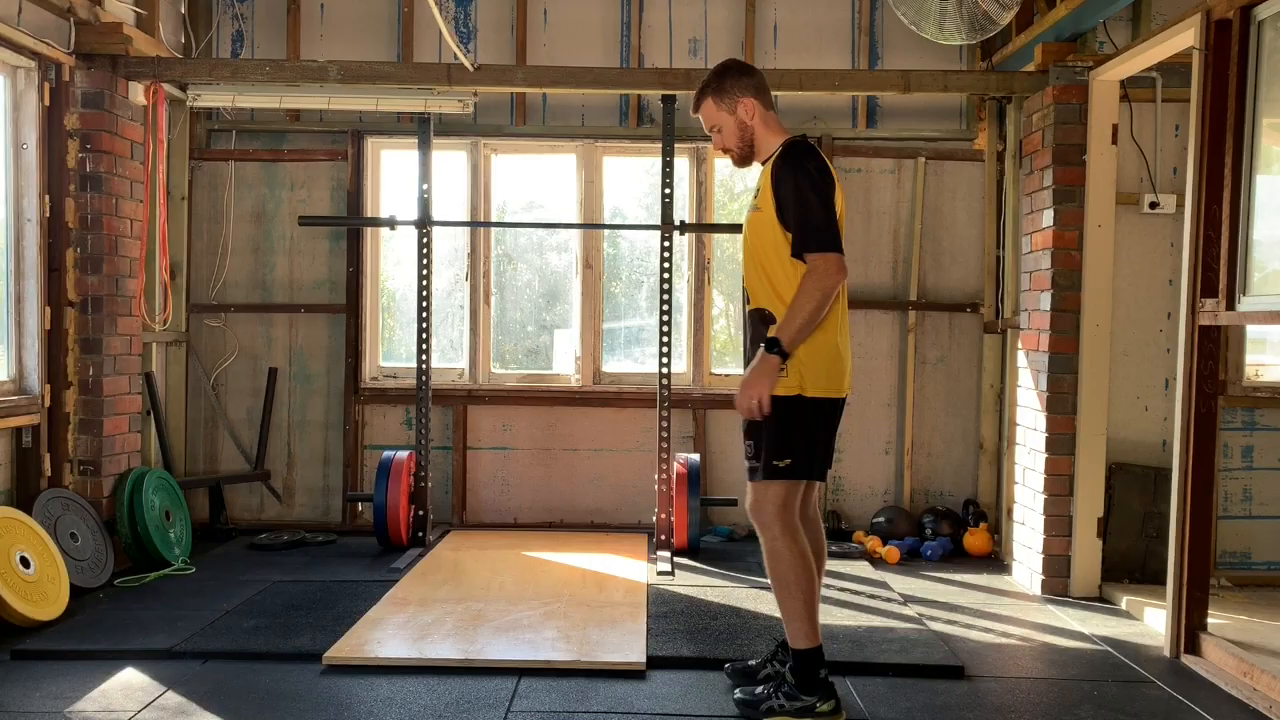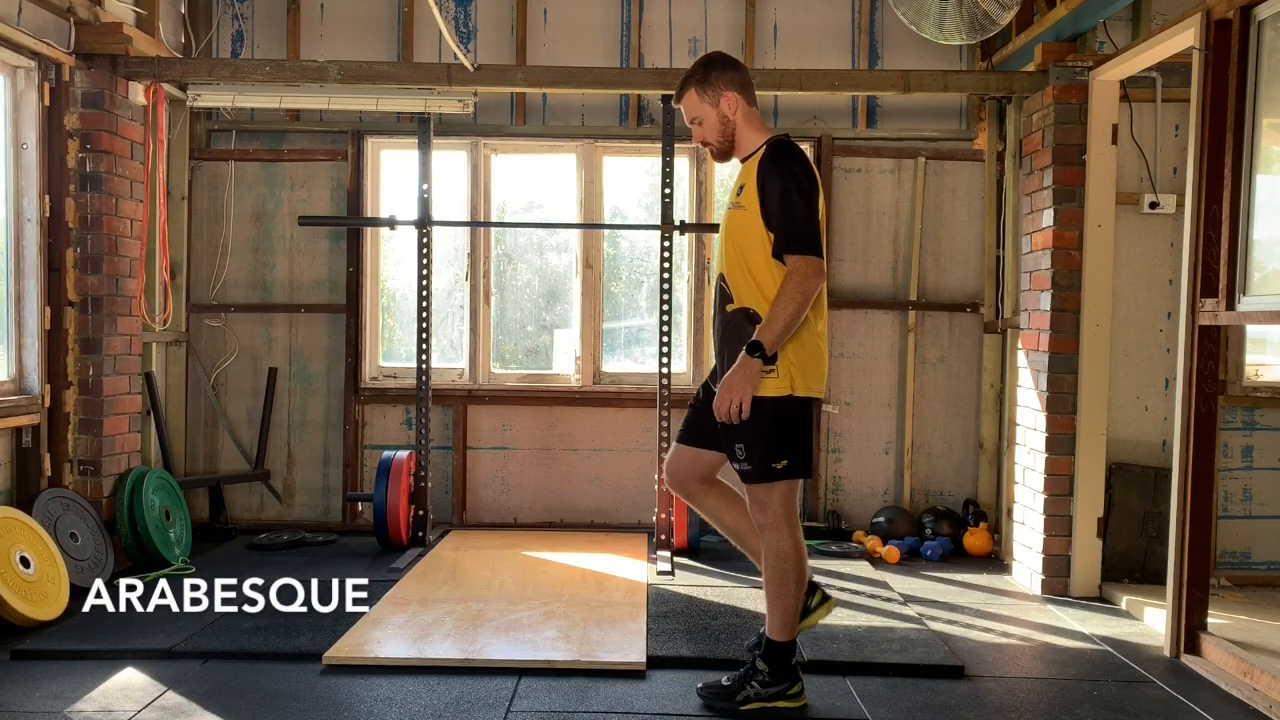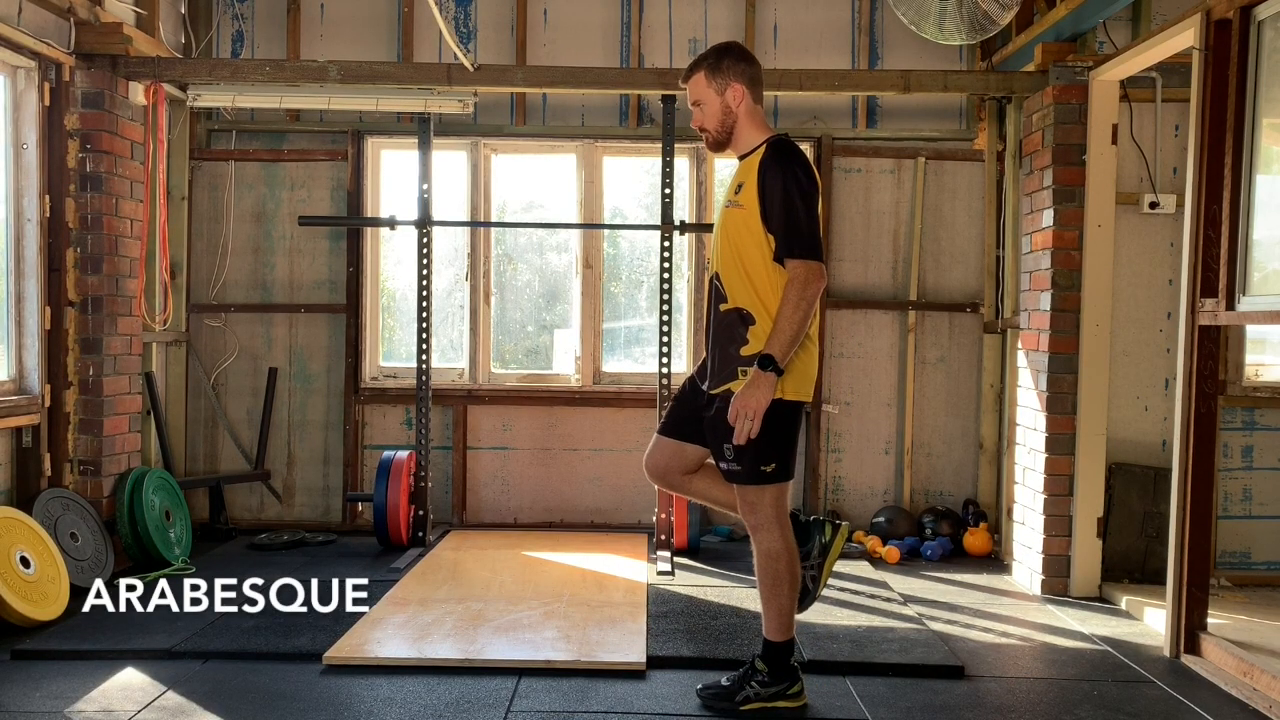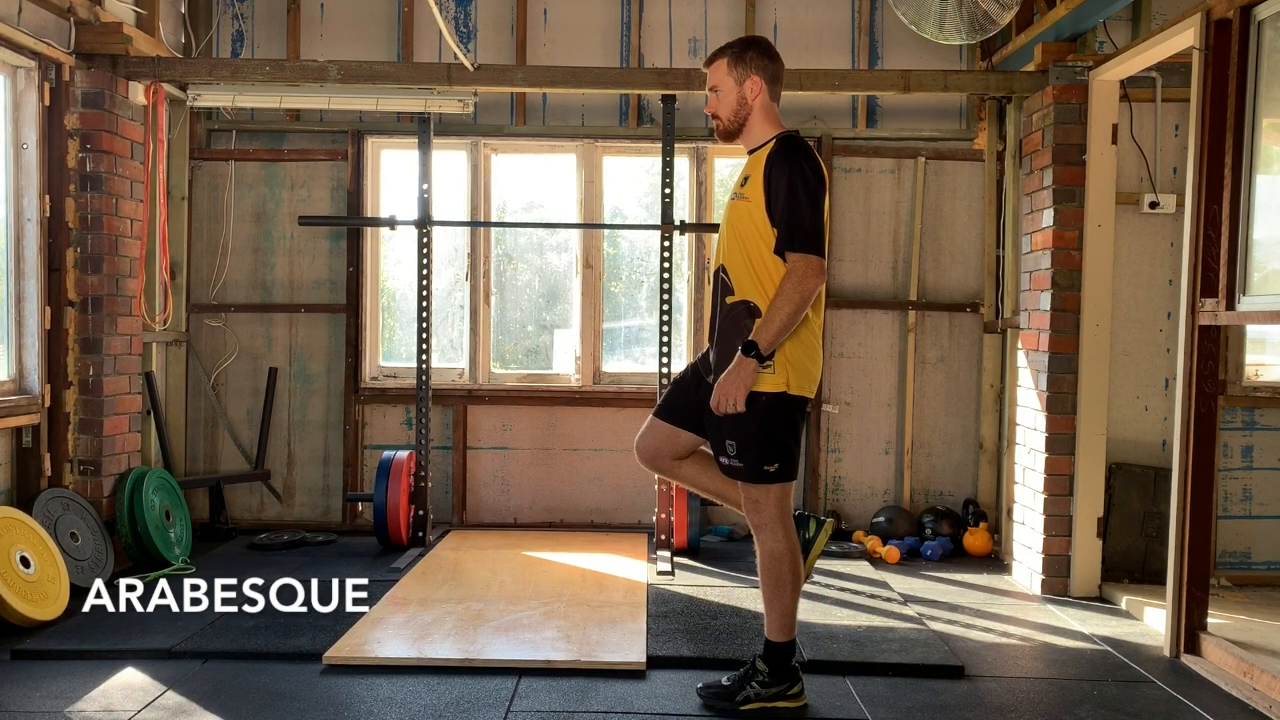
dt=1s
person 1, frame 1
left shoulder: (795, 163)
right shoulder: (779, 173)
left elbow: (827, 270)
left wrist: (769, 360)
right wrist: (762, 368)
left hip: (798, 379)
right hip: (796, 378)
left knee: (770, 513)
right knee: (794, 508)
right ankle: (800, 656)
person 1, frame 2
left shoulder: (780, 163)
right shoulder: (752, 171)
left elbow: (807, 272)
left wrist: (754, 360)
left hip: (773, 375)
right hip: (742, 370)
left knee: (770, 512)
right knee: (683, 474)
left ankle: (778, 672)
right ankle: (794, 592)
person 1, frame 3
left shoulder: (781, 163)
right shoulder: (749, 169)
left elbow: (807, 275)
left wrist: (767, 372)
left hip: (763, 374)
right hip: (726, 367)
left knee: (762, 515)
right knee: (664, 465)
left ankle: (778, 674)
right ankle: (803, 538)
person 1, frame 4
left shoulder: (789, 159)
right shoulder: (757, 164)
left elbow: (807, 272)
left wrist: (750, 360)
left hip: (766, 369)
right hip: (731, 359)
left knee: (764, 514)
right knee: (656, 446)
left ankle: (778, 674)
right ankle: (792, 530)
